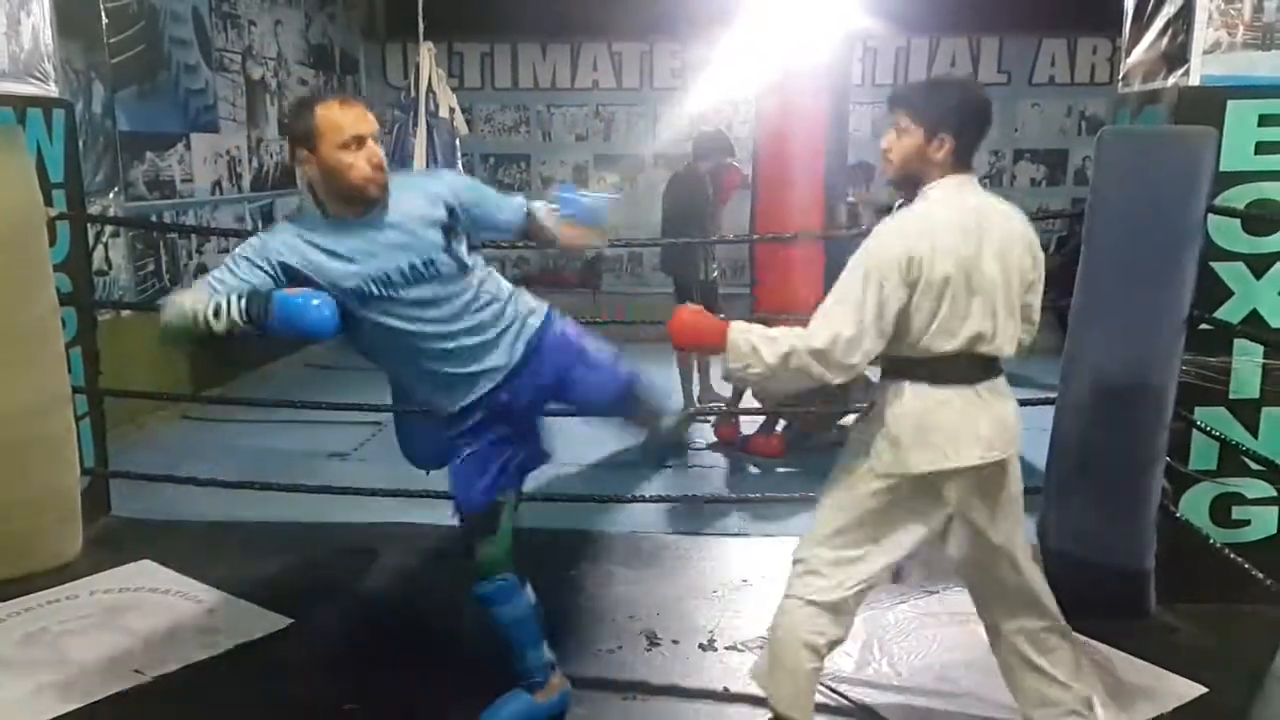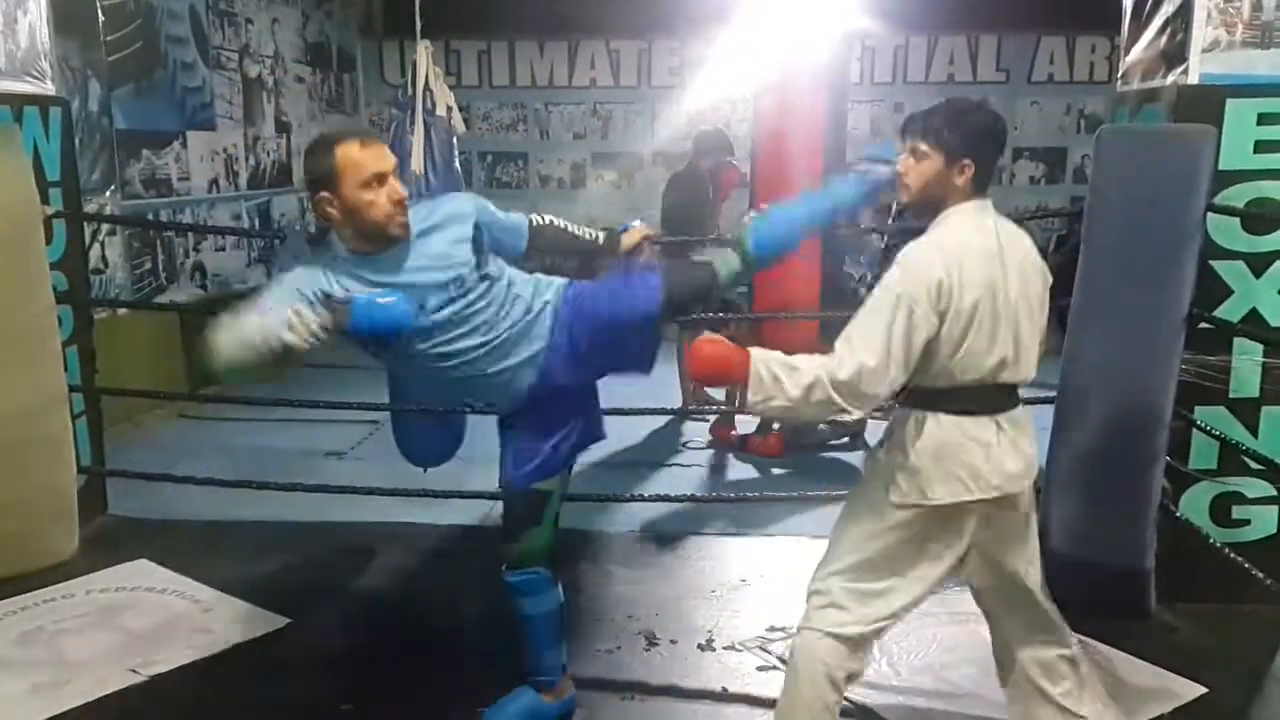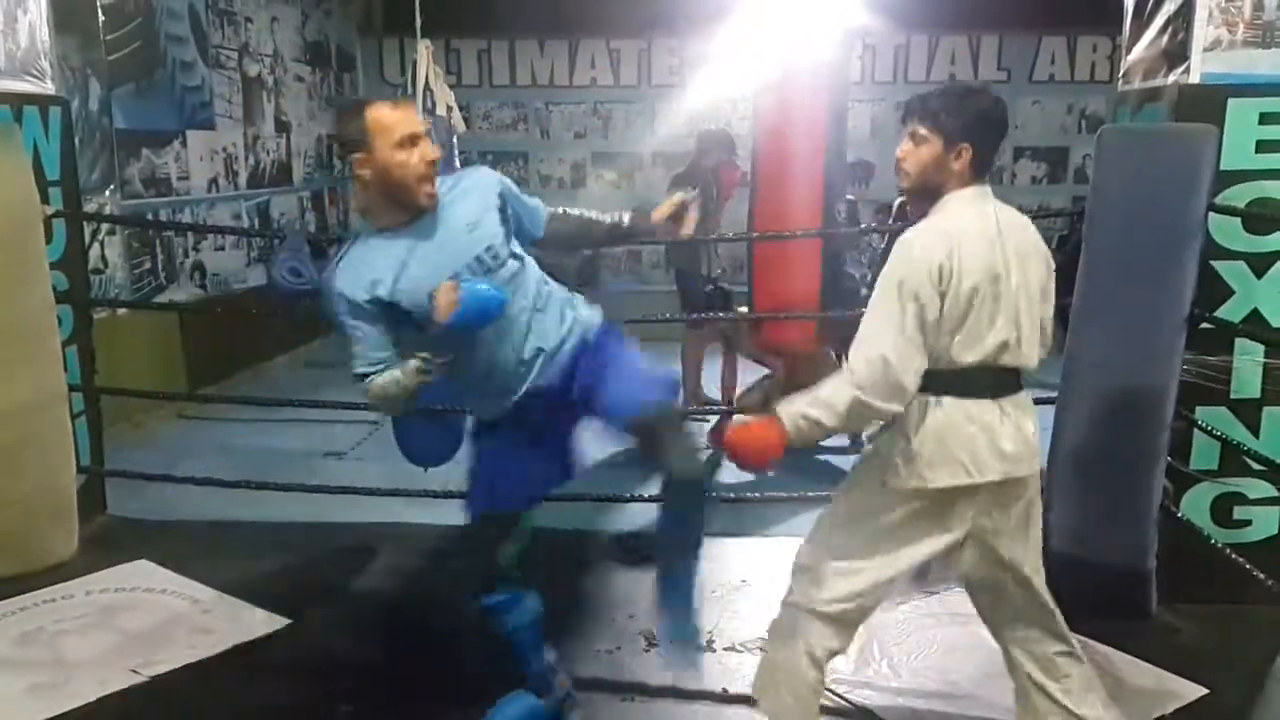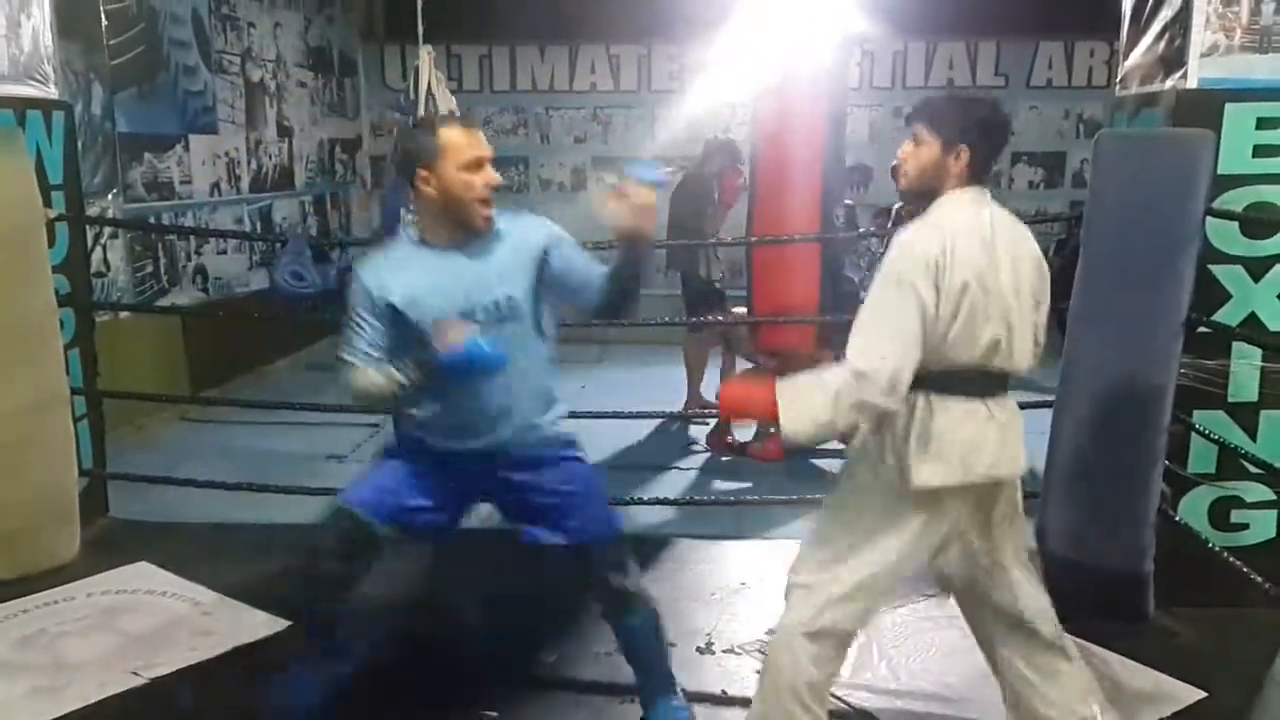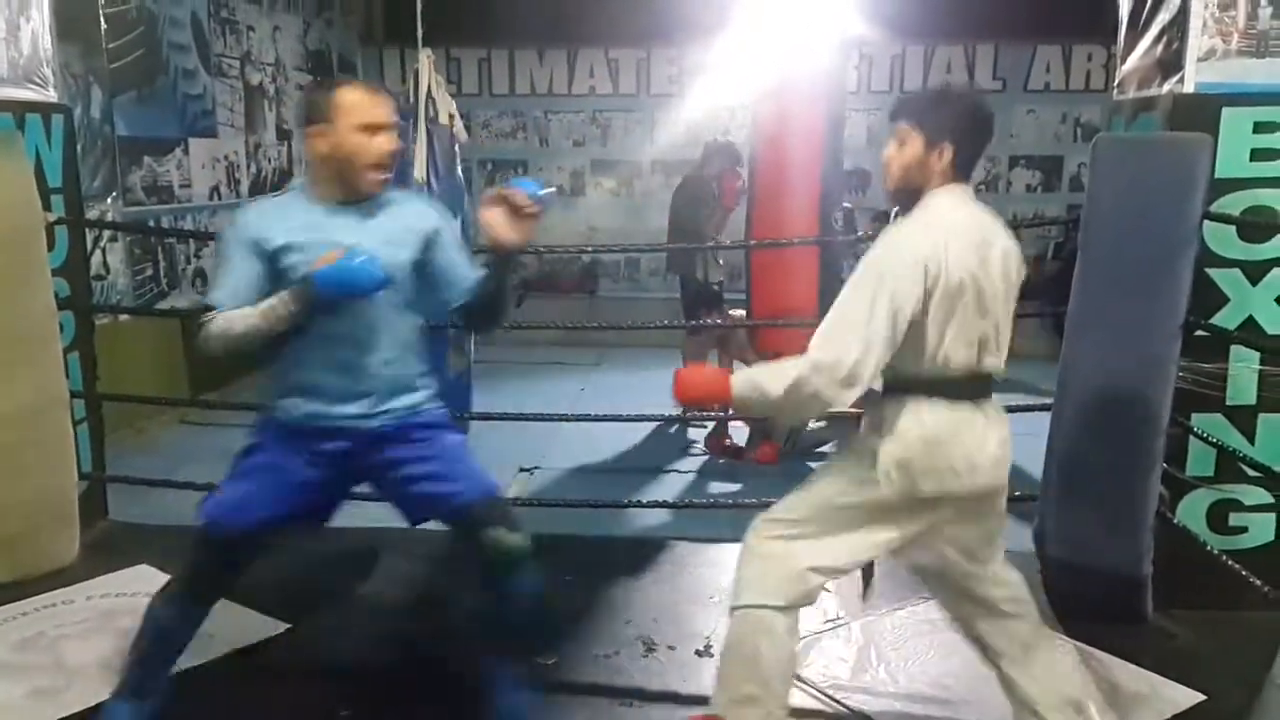
dt=0.2s
person 1, frame 1
left shoulder: (431, 191)
right shoulder: (281, 249)
left elbow: (519, 215)
right elbow: (178, 313)
left wrist: (565, 225)
right wrist: (257, 308)
left hip: (529, 344)
right hip: (473, 404)
left knee: (641, 407)
right knee: (485, 551)
person 1, frame 2
left shoulder: (451, 214)
right shoulder: (317, 285)
left elbow: (528, 231)
right elbow: (226, 347)
left wrist: (616, 242)
right wrist: (330, 318)
left hip: (574, 330)
right hip: (533, 399)
left knee: (690, 278)
right knee: (523, 545)
person 1, frame 3
left shoulder: (478, 187)
right shoulder: (355, 277)
left elbow: (550, 224)
right elbow: (384, 395)
left wrist: (637, 224)
right wrist: (437, 334)
left hip: (575, 345)
right hip: (506, 409)
left knee: (674, 445)
right knee: (485, 563)
left ankle: (676, 586)
person 1, frame 4
left shoulder: (534, 236)
right shoulder: (382, 275)
left elbow: (609, 304)
right elbow: (363, 382)
left wrist: (635, 244)
right wrist: (429, 366)
left hip: (534, 445)
right hip: (436, 450)
left knee: (614, 575)
right knee: (332, 558)
right ankle: (336, 656)
person 1, frame 5
left shoulder: (419, 218)
right shoulder: (263, 223)
left elbow: (479, 314)
right elbow: (219, 335)
left wrist: (505, 254)
right wrist: (302, 296)
left hip: (403, 420)
right hip: (300, 428)
left knee: (504, 547)
right knee: (207, 562)
person 2, frame 1
left shoulder: (903, 233)
right shoulder: (1013, 224)
left elbow: (831, 349)
left wrist: (722, 338)
left hip: (914, 427)
right hip: (987, 420)
left knee: (821, 576)
right knee: (1009, 585)
person 2, frame 2
left shoulder: (928, 259)
right shoulder: (1023, 250)
left elbow: (854, 378)
left wrist: (743, 367)
left hip: (933, 457)
right hip: (1005, 448)
left knee: (839, 608)
right knee: (1024, 610)
person 2, frame 3
left shoulder: (926, 242)
right shoulder: (1024, 234)
left elbow: (879, 378)
left wrist: (783, 427)
left hip: (934, 438)
right hip: (1007, 435)
left knee: (822, 585)
right knee: (1022, 604)
person 2, frame 4
left shoulder: (923, 241)
right shoulder: (1020, 241)
left elbow: (875, 375)
right elbow: (1027, 346)
left wrist: (773, 399)
left hip: (921, 442)
right hip: (991, 439)
left knee: (819, 596)
right knee: (1007, 602)
person 2, frame 5
left shoulder: (911, 241)
right shoulder: (997, 237)
left elbow: (836, 368)
left wrist: (727, 387)
left hip: (917, 444)
right hip: (977, 441)
left knee: (771, 556)
right knee: (991, 595)
person 3, frame 1
left shoulder: (682, 179)
right shoulder: (695, 183)
right elbow: (709, 229)
left wrist: (719, 195)
right wrist: (722, 197)
left hip: (691, 264)
right hip: (693, 266)
left ankle: (704, 391)
right ankle: (691, 399)
person 3, frame 2
left shoulder: (682, 178)
right shoulder: (696, 181)
right elbow: (707, 227)
left wrist: (718, 194)
right wrist: (721, 195)
left ankle: (695, 392)
right ankle: (691, 396)
person 3, frame 3
left shoulder: (686, 178)
right shoulder: (696, 179)
right elbow: (708, 225)
left wrist: (720, 195)
right wrist: (724, 194)
left hip: (695, 262)
right hip: (695, 263)
left knee: (699, 327)
right knee: (703, 327)
left ankle: (693, 392)
right ankle: (692, 393)
person 3, frame 4
left shoulder: (698, 182)
right shoulder: (696, 184)
right elbow: (708, 228)
left wrist: (725, 200)
right wrist: (727, 200)
left hip: (700, 265)
right hip: (697, 265)
left knee: (701, 330)
right knee: (704, 330)
left ankle: (694, 395)
person 3, frame 5
left shoulder: (697, 187)
right shoulder: (695, 188)
right elbow: (708, 231)
left wrist: (727, 203)
right wrist: (728, 201)
left hip: (702, 267)
right hip: (697, 268)
left knee: (701, 334)
